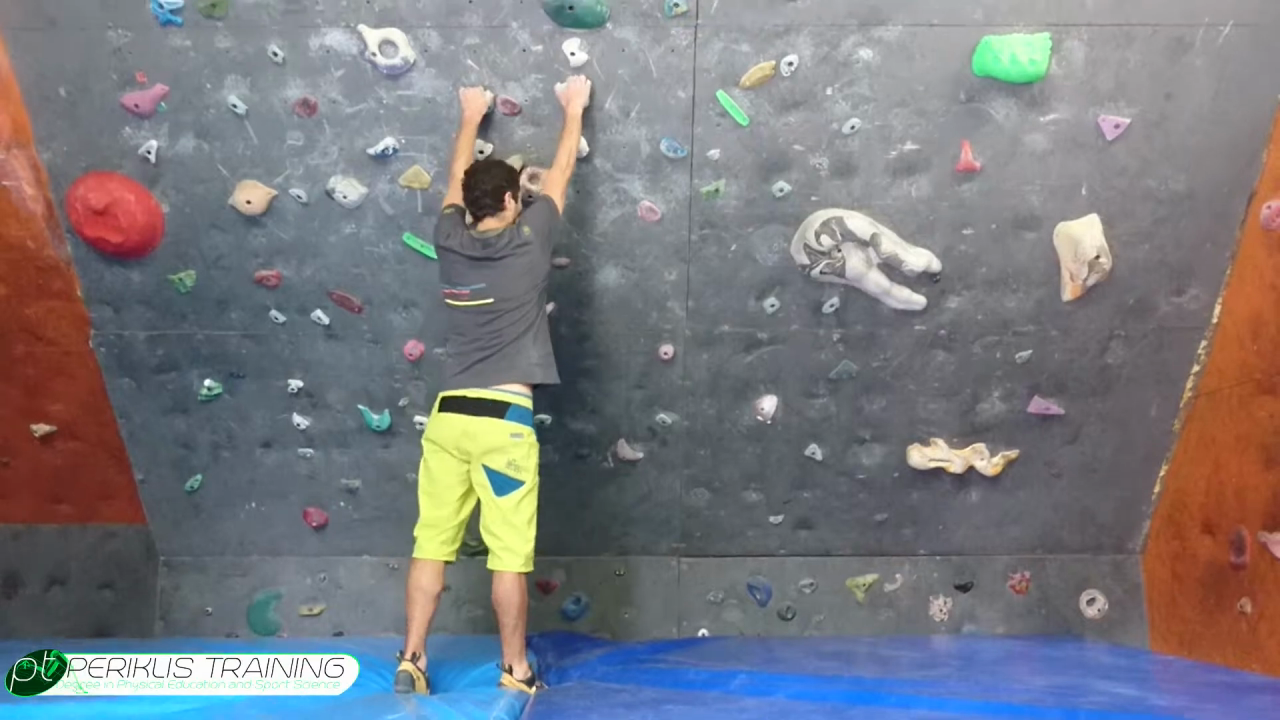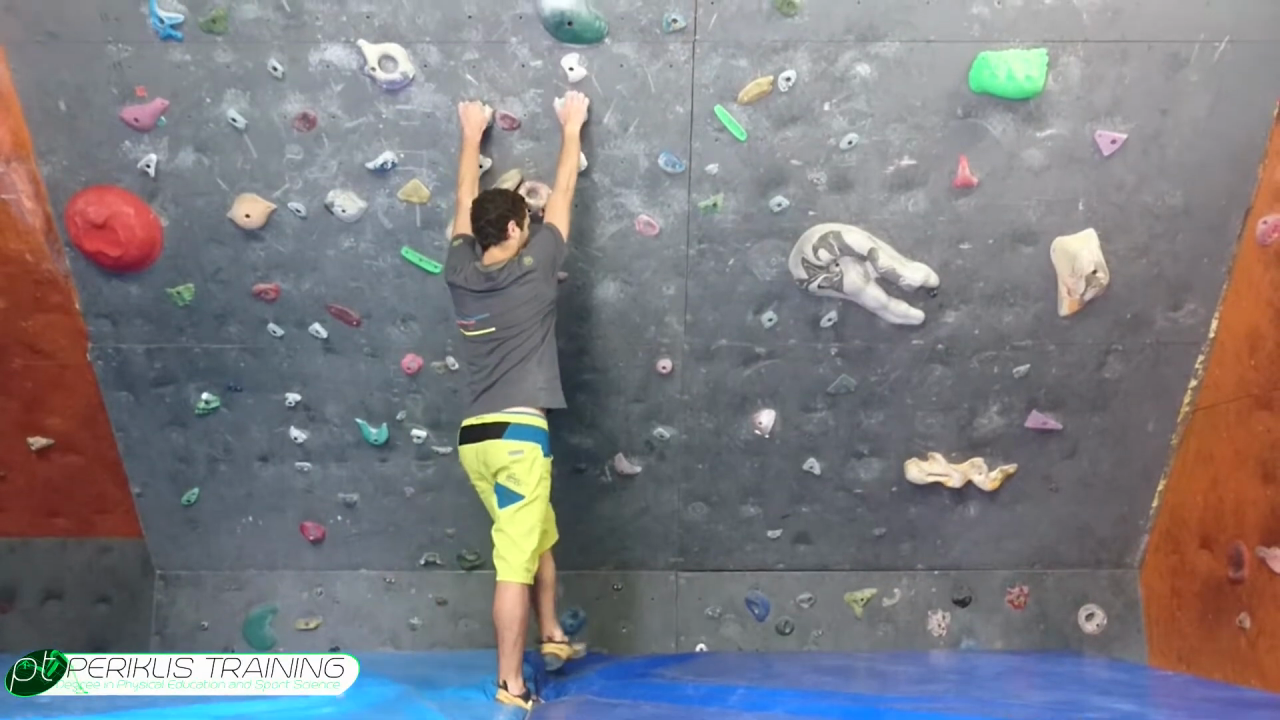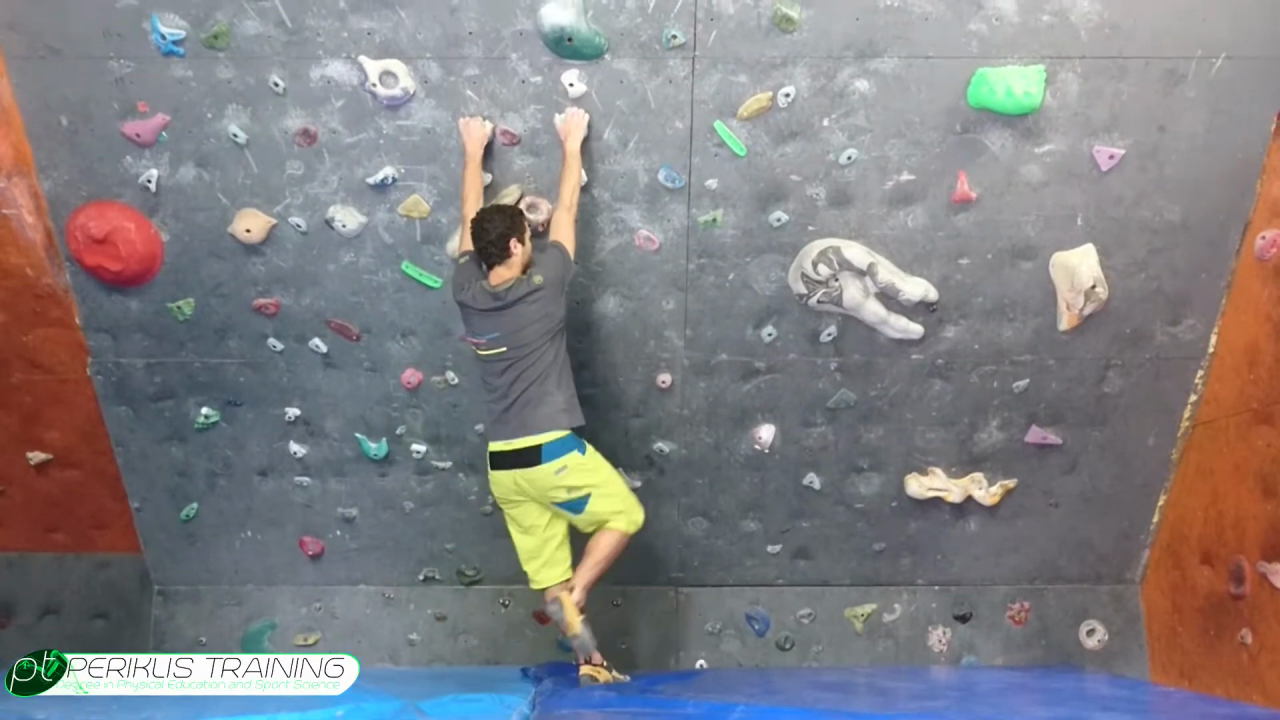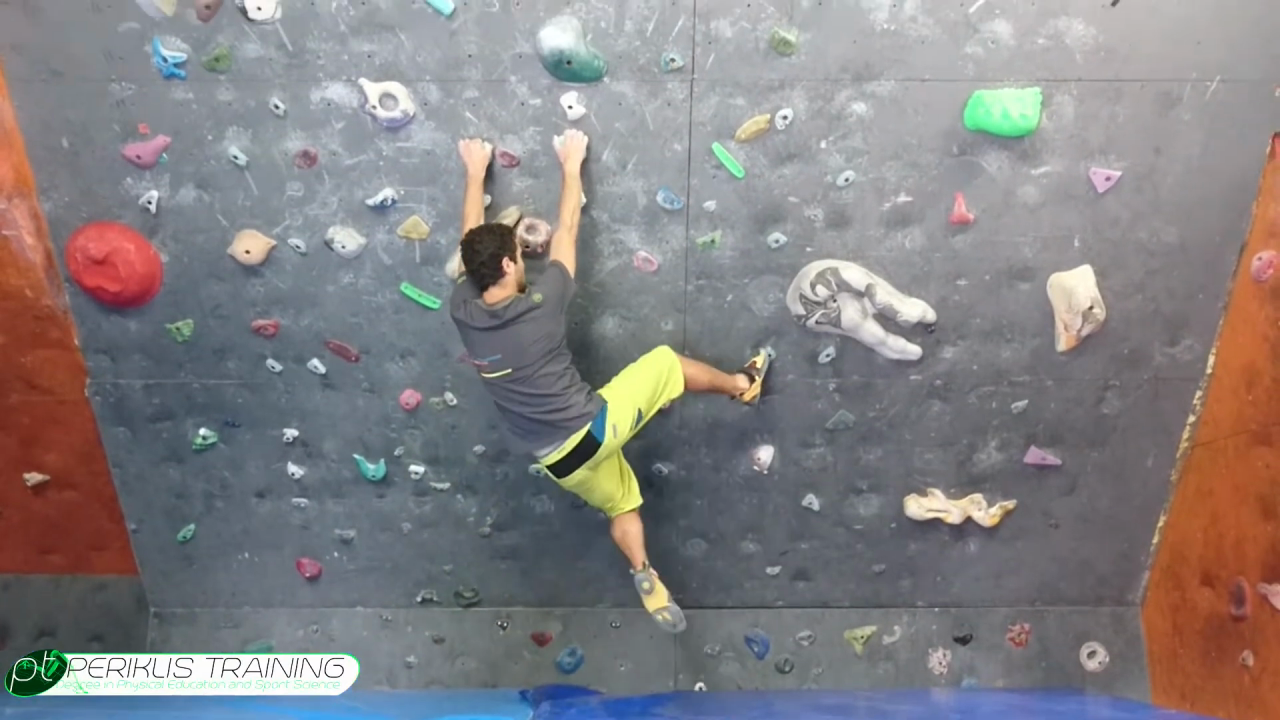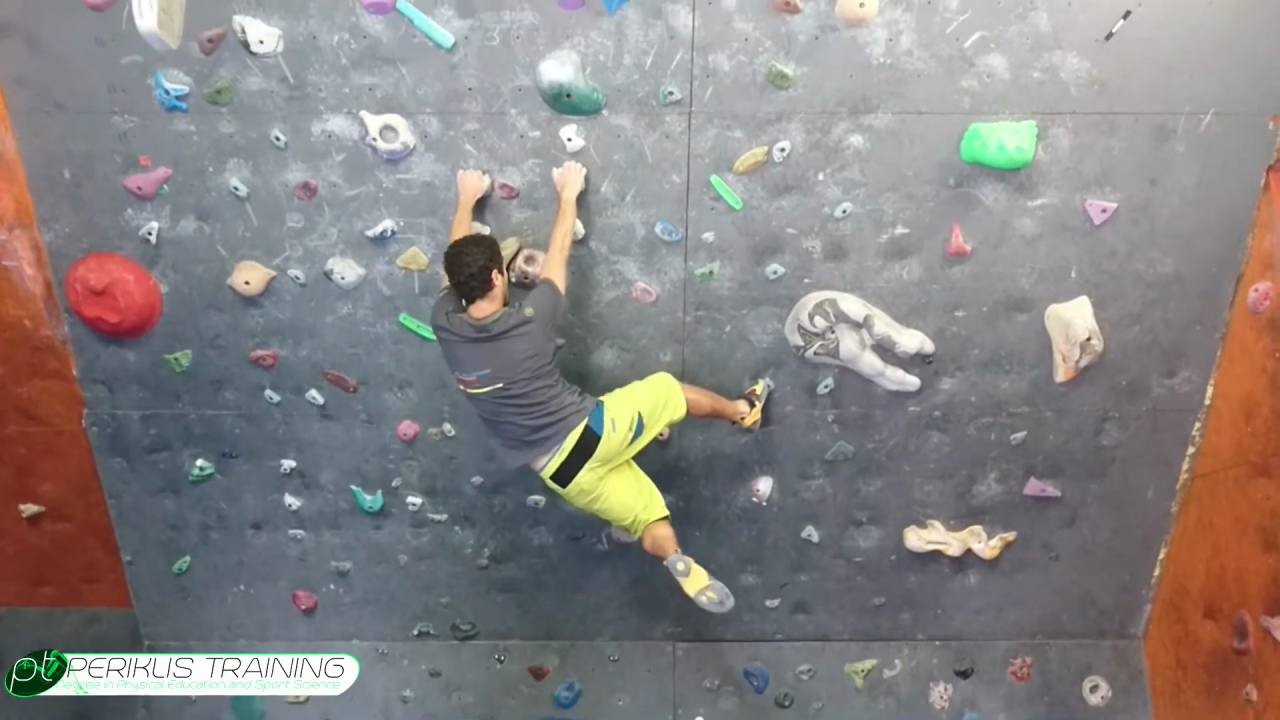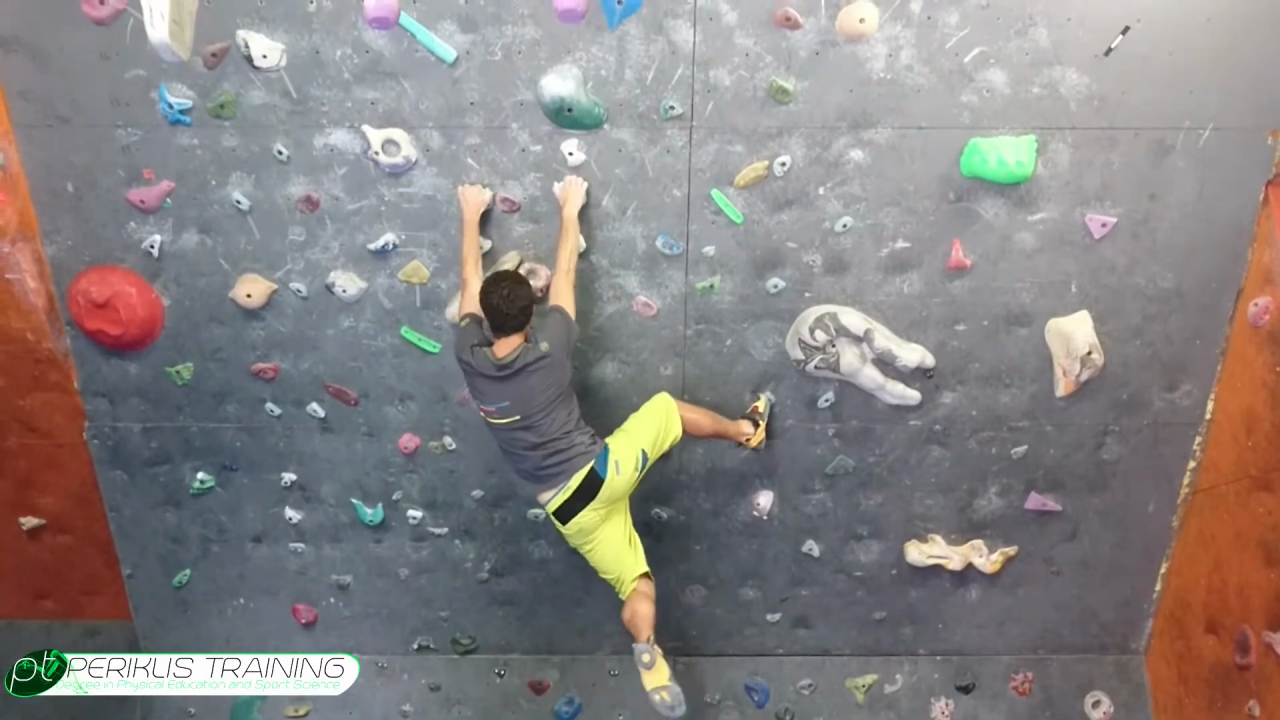
dt=0.7s
person 1, frame 1
left shoulder: (449, 242)
right shoulder: (528, 241)
left elbow: (457, 179)
right elbow: (560, 174)
left wrist: (471, 116)
right wrist: (573, 111)
left hip: (448, 414)
right hip: (503, 415)
left knee: (432, 542)
right knee: (509, 552)
left ankle: (410, 660)
right ankle: (515, 669)
person 1, frame 2
left shoulder: (459, 272)
right shoulder: (534, 269)
left elbow: (466, 203)
right elbow: (562, 197)
left wrist: (472, 134)
right wrist: (571, 129)
left hip: (473, 437)
right hip: (519, 434)
left knee: (540, 538)
right knee: (515, 563)
left ankle: (552, 639)
right ankle: (510, 685)
person 1, frame 3
left shoulder: (465, 291)
right shoulder: (543, 286)
left elbow: (470, 220)
right elbow: (565, 212)
left wrist: (474, 149)
right wrist: (572, 143)
left hip: (503, 461)
right hip: (553, 449)
left knee: (549, 565)
right knee: (624, 517)
left ankle: (589, 660)
right ankle: (575, 599)
person 1, frame 4
left shoulder: (462, 311)
right shoulder: (541, 304)
left elbow: (473, 238)
right elbow: (567, 231)
left wrist: (475, 171)
right wrist: (571, 163)
left hip: (559, 460)
right hip: (596, 425)
left knee: (622, 506)
right knee: (665, 362)
left ankle: (643, 574)
right ankle: (740, 383)
person 1, frame 5
left shoulder: (446, 326)
right shoulder: (530, 319)
left elbow: (456, 263)
right elbow: (558, 252)
left wrist: (467, 200)
right wrist: (569, 193)
left hip: (563, 473)
right hip: (593, 431)
left knee: (651, 519)
right knee: (668, 389)
left ankle: (678, 561)
right ankle: (742, 409)
person 1, frame 6
left shoulder: (470, 358)
right shoulder: (548, 351)
left elbow: (470, 281)
right elbow: (563, 276)
left wrist: (471, 215)
right wrist: (570, 208)
left hip: (568, 508)
right hip: (603, 471)
left knee: (636, 586)
right knee: (667, 407)
left ankle: (649, 654)
right ankle: (745, 429)
